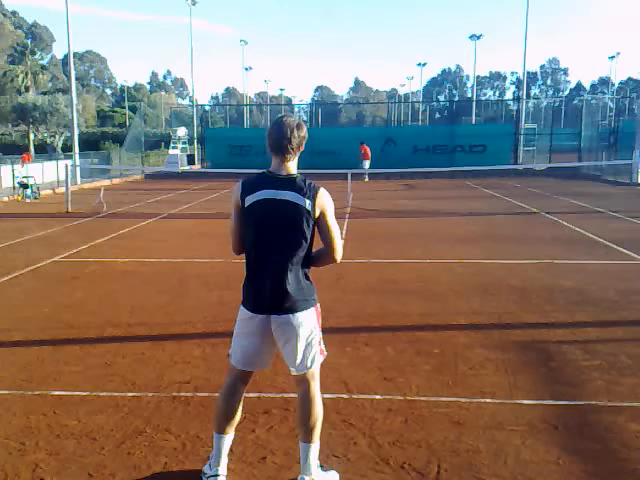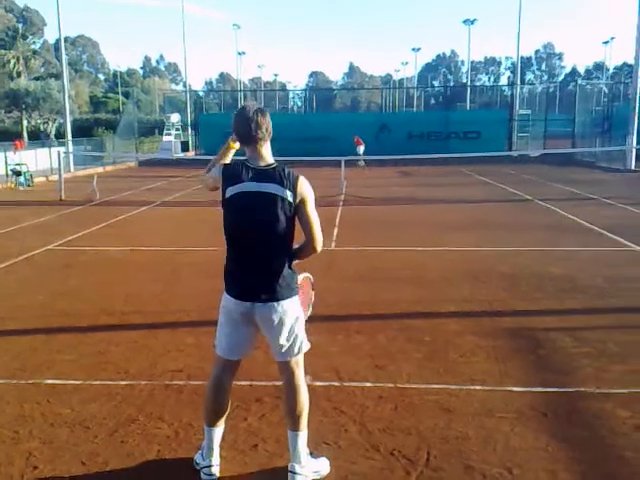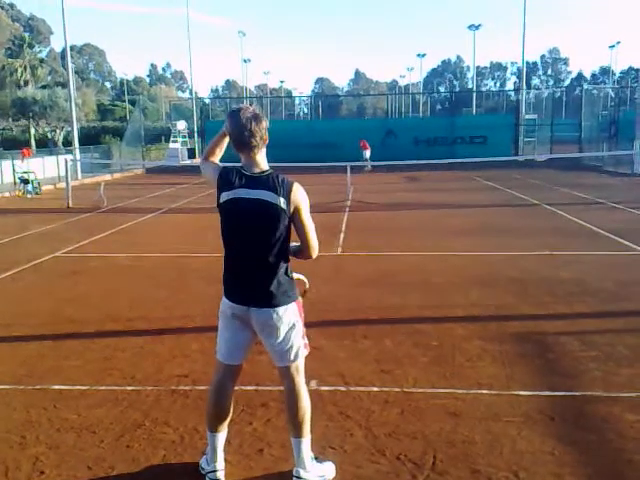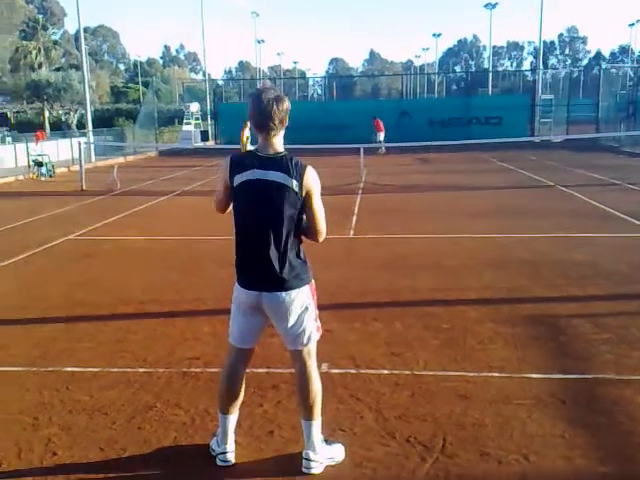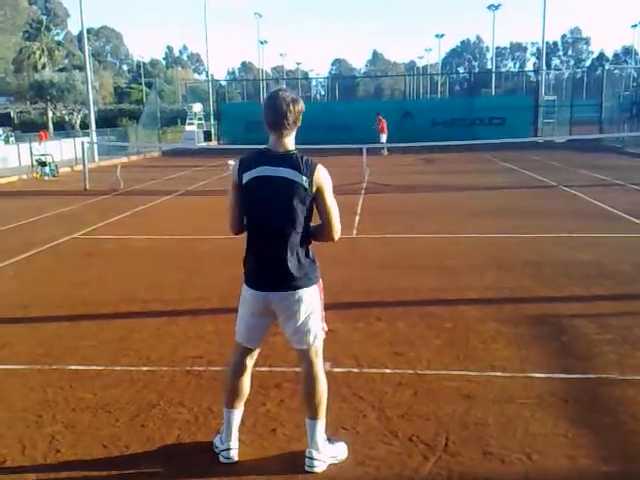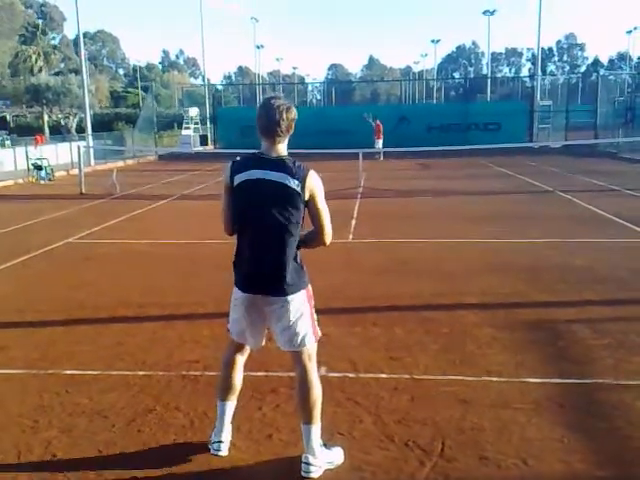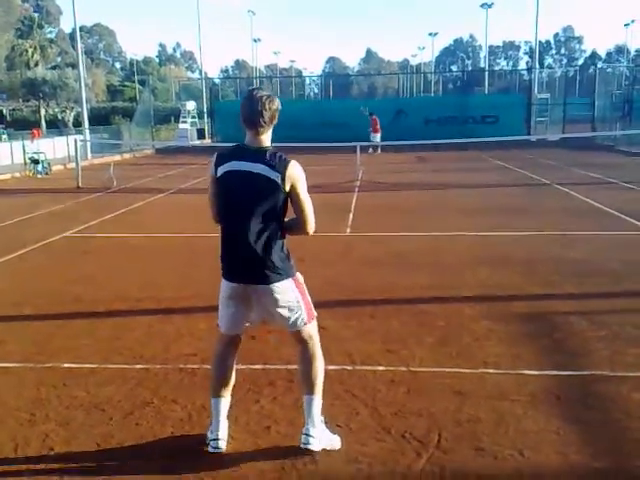
dt=0.3s
person 1, frame 1
left shoulder: (244, 189)
right shoulder: (317, 195)
left elbow: (237, 247)
right elbow: (333, 255)
left hip: (254, 304)
right hip: (297, 305)
left knee: (235, 380)
right knee: (308, 384)
person 1, frame 2
left shoulder: (227, 176)
right shoulder: (296, 184)
left elbow: (208, 176)
right elbow: (314, 244)
left wrist: (231, 142)
left hip: (237, 293)
right hip: (279, 294)
left knee: (222, 370)
right knee: (293, 374)
person 1, frame 3
left shoulder: (223, 180)
right shoulder: (291, 191)
left elbow: (205, 161)
right elbow: (311, 251)
left wrist: (228, 127)
left hip: (235, 300)
right hip: (278, 301)
left knee: (224, 376)
right knee: (294, 379)
person 1, frame 4
left shoulder: (235, 166)
right shoulder: (304, 173)
left elbow: (219, 206)
right elbow: (317, 234)
left hip: (248, 283)
right hip: (291, 283)
left knee: (236, 359)
right knee: (305, 361)
left ankle: (224, 443)
right ankle: (314, 450)
person 1, frame 5
left shoulder: (243, 167)
right shoulder: (315, 172)
left elbow: (235, 227)
right elbow: (332, 233)
left hip: (257, 281)
right hip: (299, 282)
left knee: (243, 357)
right knee: (312, 360)
left ankle: (228, 440)
right ankle: (317, 449)
person 1, frame 6
left shoulder: (235, 170)
right shoulder: (306, 177)
left elbow: (229, 227)
right elbow: (324, 237)
left hip: (247, 283)
right hip: (288, 285)
left knee: (236, 352)
right knee: (305, 363)
left ankle: (221, 434)
person 1, frame 7
left shoulder: (221, 161)
right shoulder: (288, 168)
left elbow: (217, 216)
right elbow: (306, 226)
left hip: (234, 274)
right hip: (276, 274)
left knee: (227, 344)
right knee: (309, 341)
left ankle: (217, 431)
right ankle: (314, 429)
